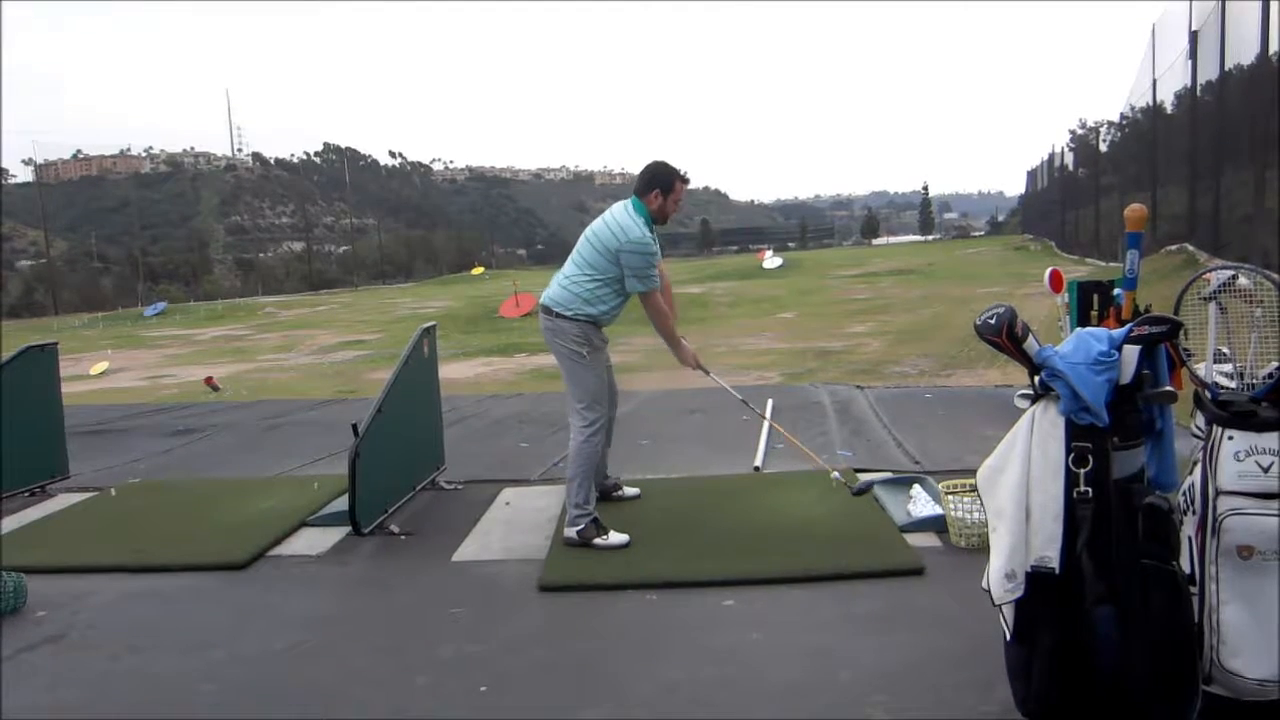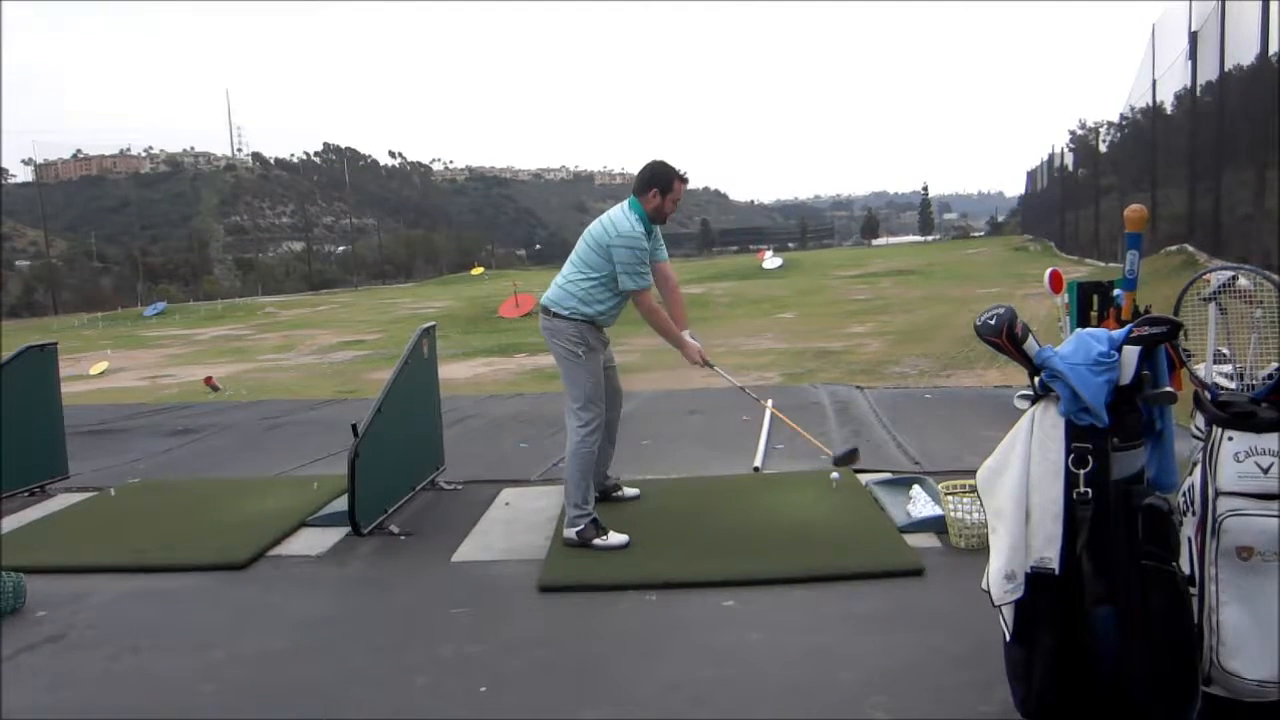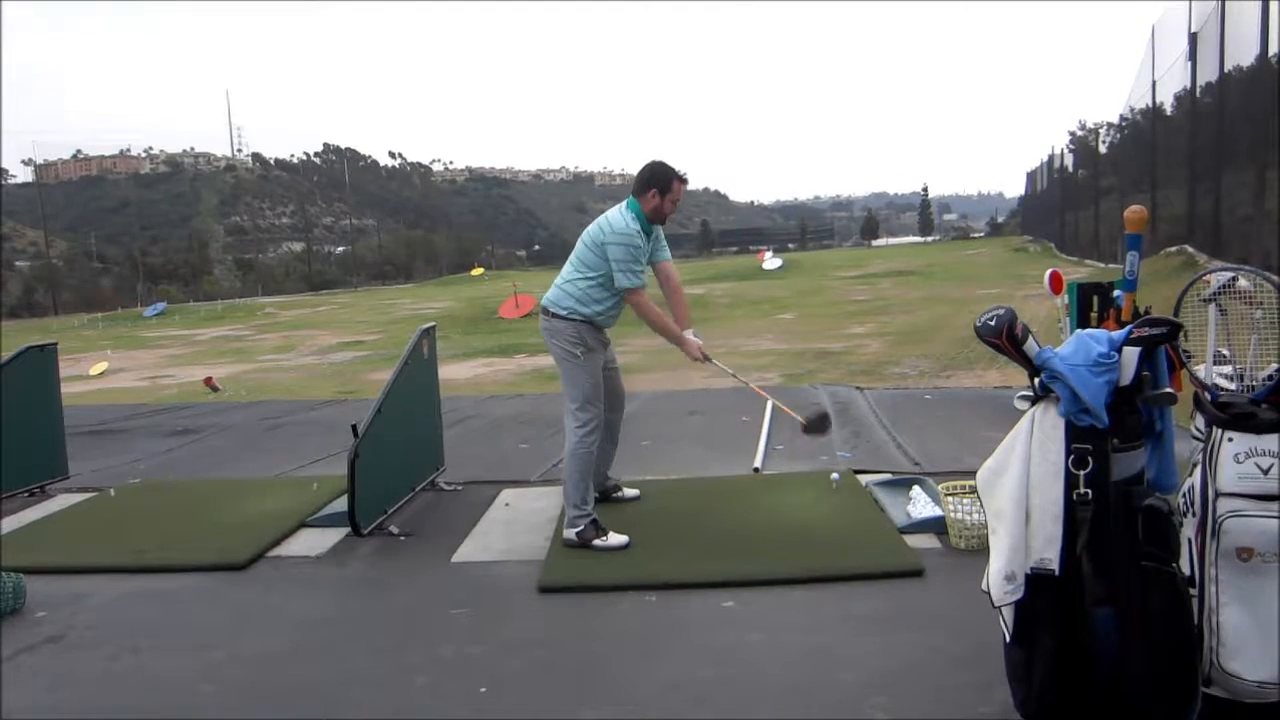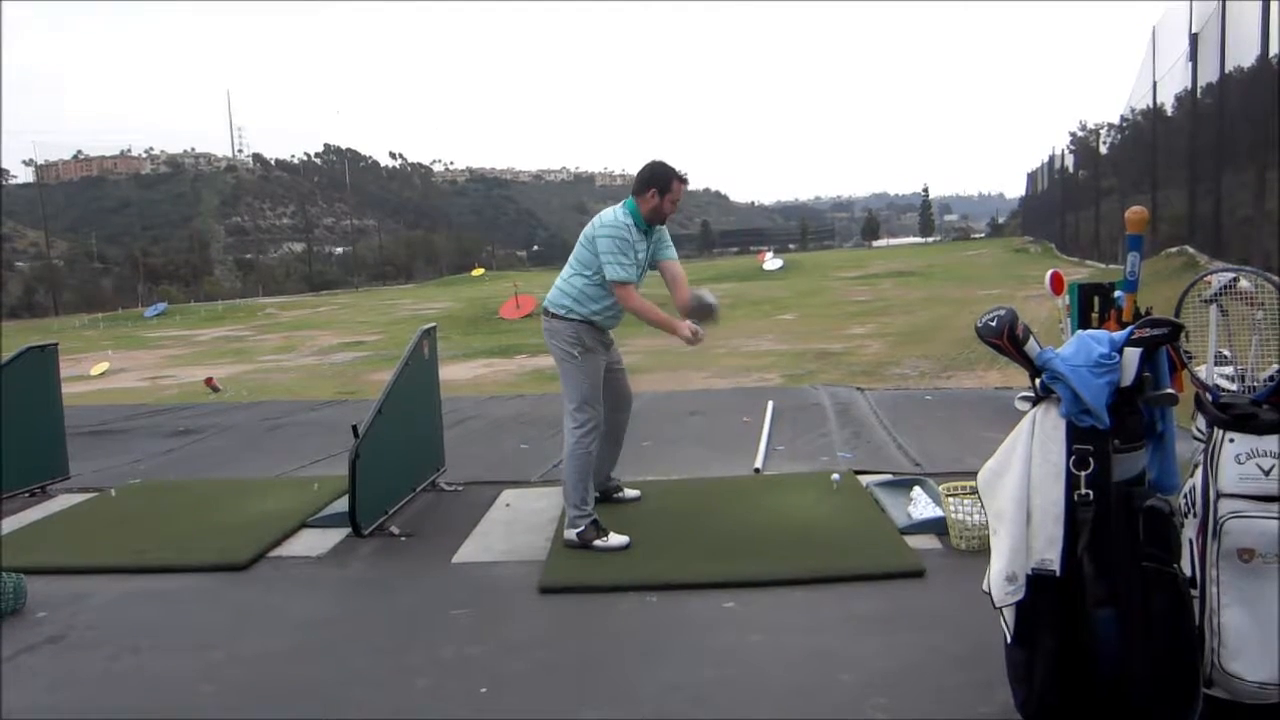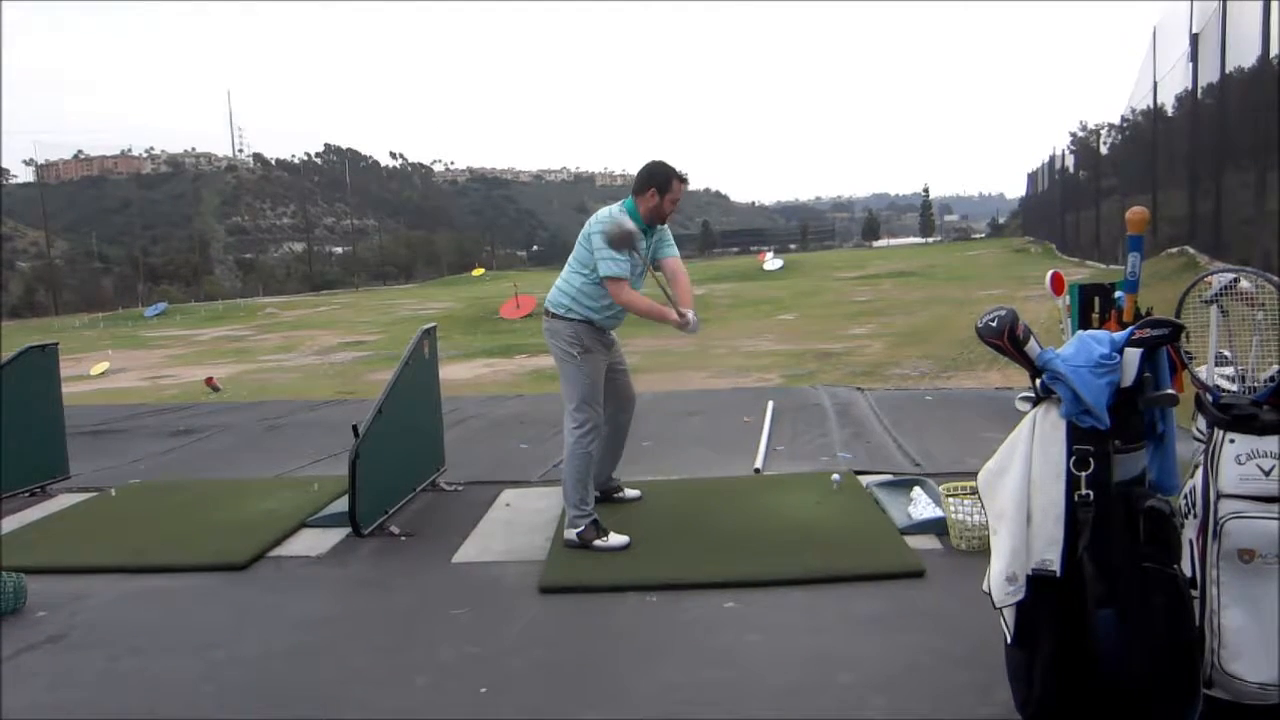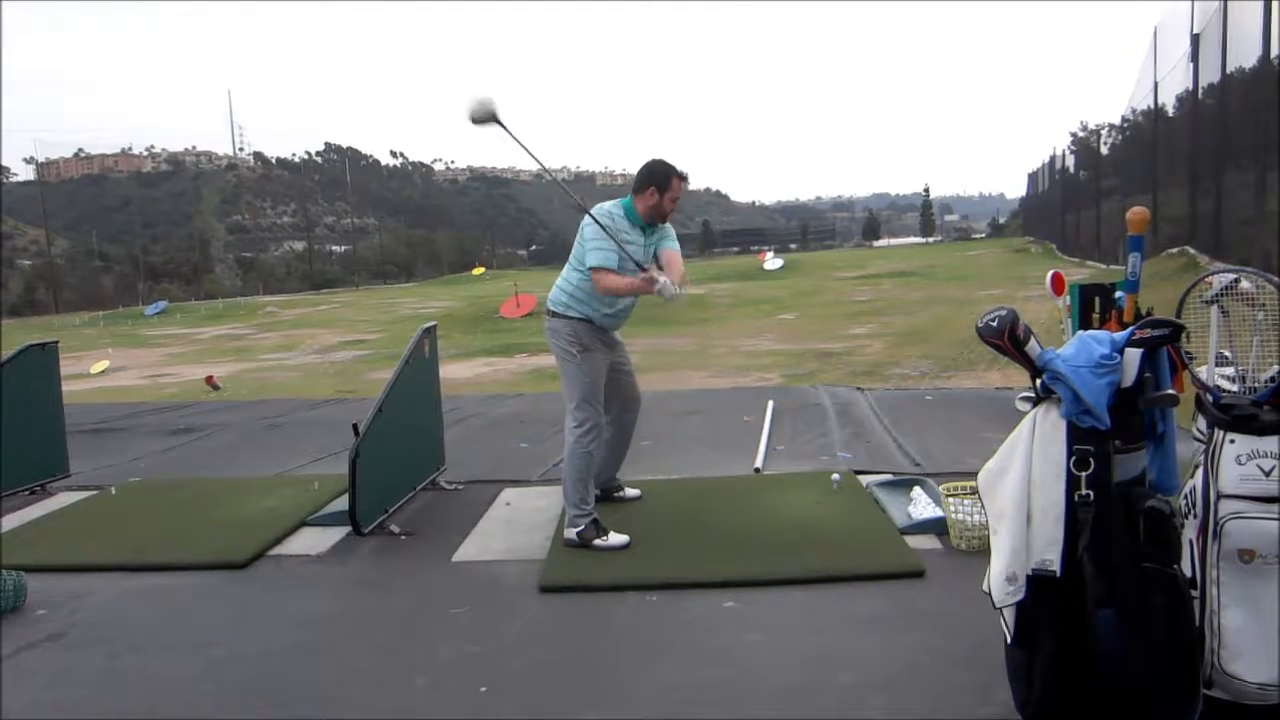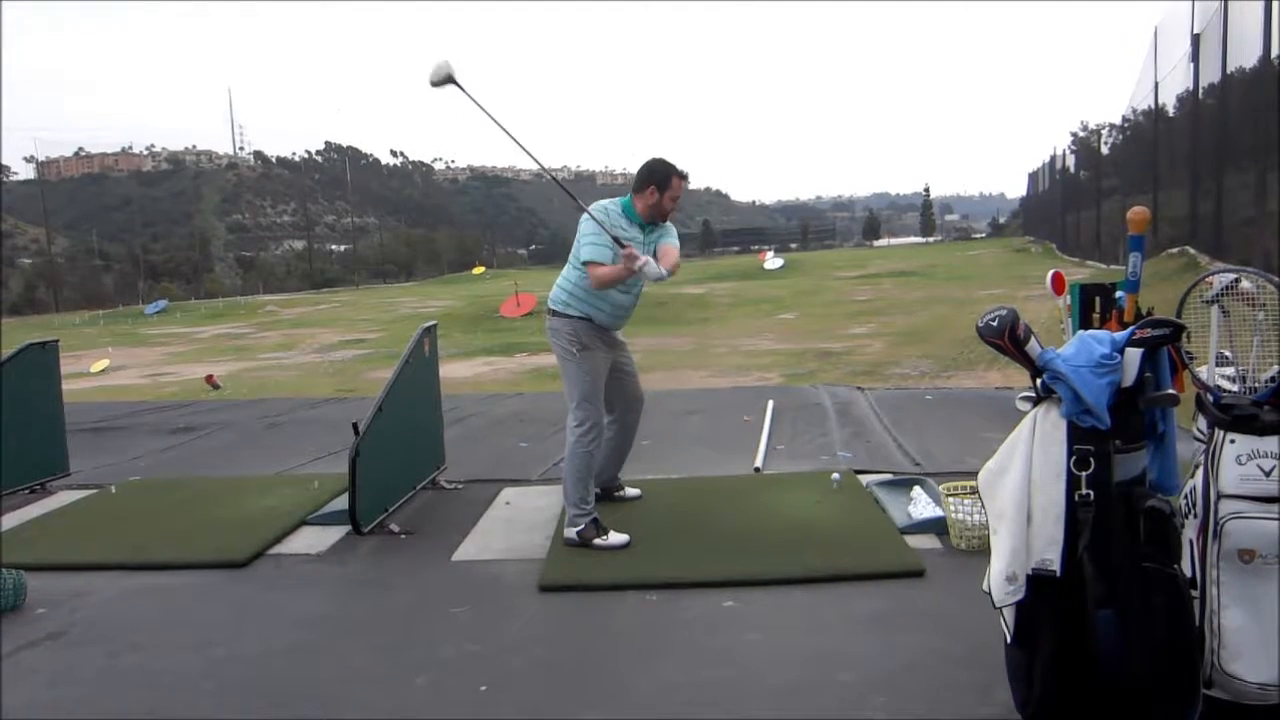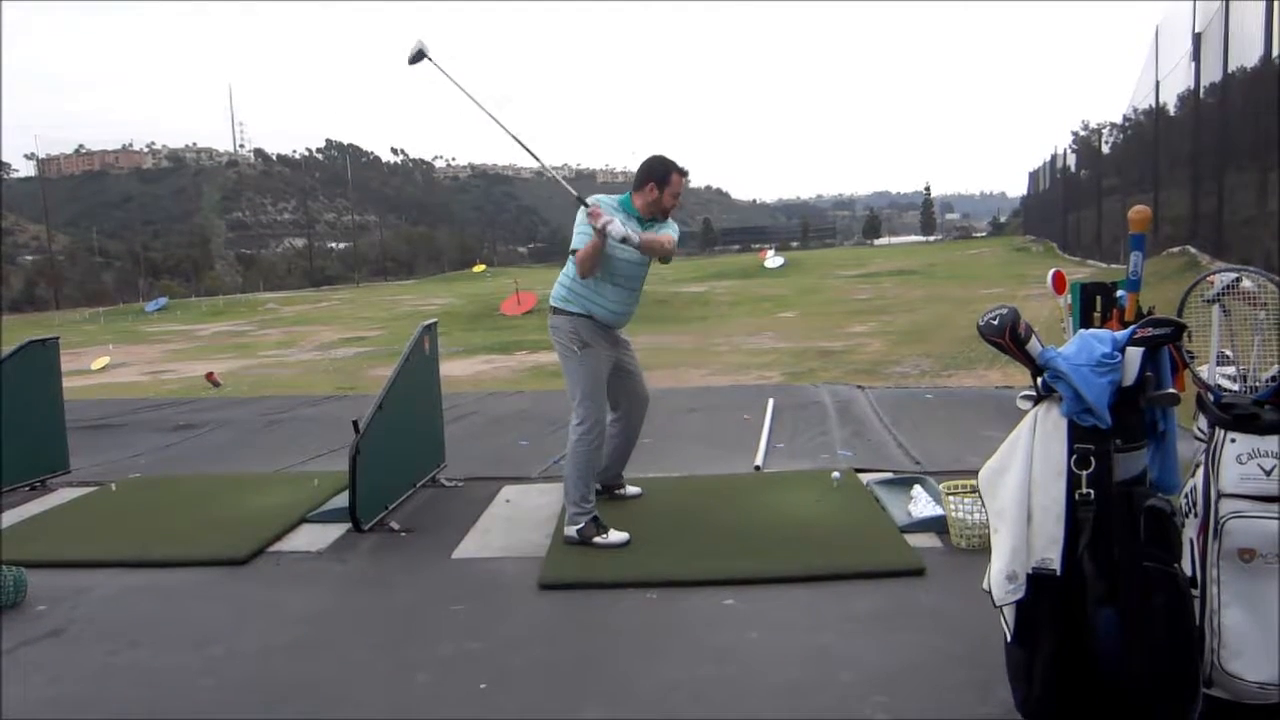
dt=0.2s
person 1, frame 1
left shoulder: (632, 216)
right shoulder: (634, 236)
left elbow: (661, 280)
right elbow: (652, 304)
left wrist: (676, 335)
right wrist: (679, 348)
left hip: (578, 320)
right hip: (571, 324)
left knee: (605, 402)
right knee: (589, 418)
left ankle: (598, 482)
right ankle: (579, 522)
person 1, frame 2
left shoulder: (644, 224)
right shoulder: (627, 233)
left elbow: (667, 280)
right elbow: (645, 303)
left wrist: (686, 332)
right wrist: (683, 345)
left hip: (586, 323)
right hip: (570, 324)
left knee: (609, 403)
right knee: (587, 419)
left ankle: (598, 482)
right ankle: (579, 522)
person 1, frame 3
left shoulder: (649, 227)
right shoulder: (622, 231)
left elbow: (669, 280)
right elbow: (638, 302)
left wrist: (688, 331)
right wrist: (682, 341)
left hip: (589, 325)
right hip: (569, 325)
left knee: (612, 404)
right knee: (586, 420)
left ankle: (598, 483)
right ankle: (578, 524)
person 1, frame 4
left shoulder: (655, 230)
right shoulder: (613, 226)
left elbow: (675, 276)
right elbow: (627, 298)
left wrist: (690, 318)
right wrist: (676, 328)
left hip: (595, 327)
right hip: (571, 326)
left knee: (618, 404)
right knee: (586, 420)
left ankle: (600, 483)
right ankle: (579, 524)
person 1, frame 5
left shoulder: (658, 231)
right shoulder: (610, 224)
left elbow: (676, 272)
right elbow: (619, 294)
left wrist: (686, 309)
right wrist: (669, 316)
left hip: (598, 329)
right hip: (572, 327)
left knee: (620, 403)
right knee: (585, 421)
left ankle: (601, 483)
right ankle: (579, 524)
person 1, frame 6
left shoulder: (661, 230)
right shoulder: (604, 218)
left elbow: (675, 263)
right elbow: (603, 285)
left wrist: (669, 283)
right wrist: (641, 284)
left hip: (603, 329)
right hip: (573, 326)
left knee: (626, 403)
right knee: (586, 420)
left ankle: (603, 483)
right ankle: (579, 523)
person 1, frame 7
left shoulder: (663, 230)
right shoulder: (601, 215)
left elbow: (672, 259)
right elbow: (597, 279)
left wrist: (656, 267)
right wrist: (625, 267)
left hip: (606, 330)
right hip: (574, 325)
left knee: (629, 403)
right knee: (587, 419)
left ankle: (604, 483)
right ankle: (579, 523)
person 1, frame 8
left shoulder: (665, 226)
right shoulder: (598, 208)
left elbow: (662, 248)
right elbow: (583, 269)
left wrist: (628, 235)
right wrist: (598, 235)
left hip: (610, 329)
right hip: (576, 323)
left knee: (634, 402)
right knee: (590, 417)
left ankle: (606, 480)
right ankle: (580, 520)
